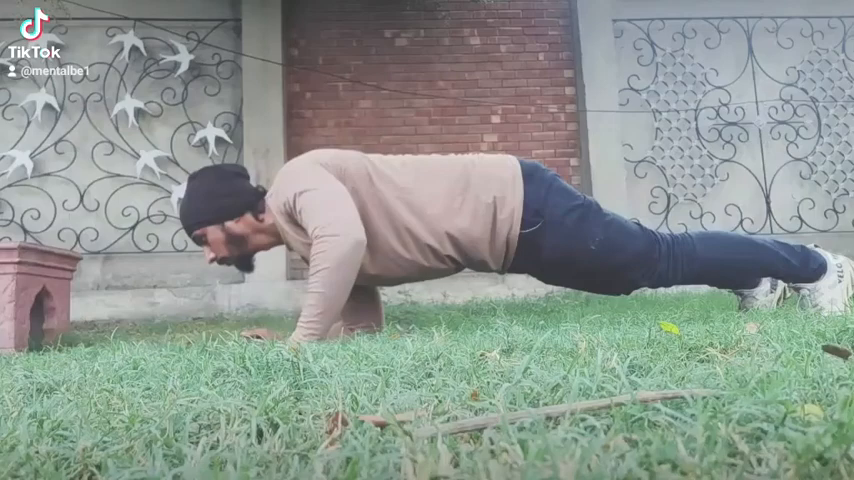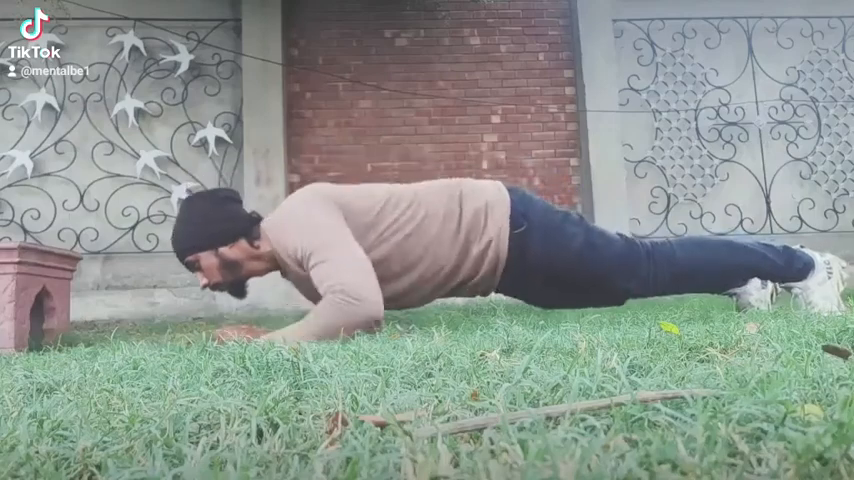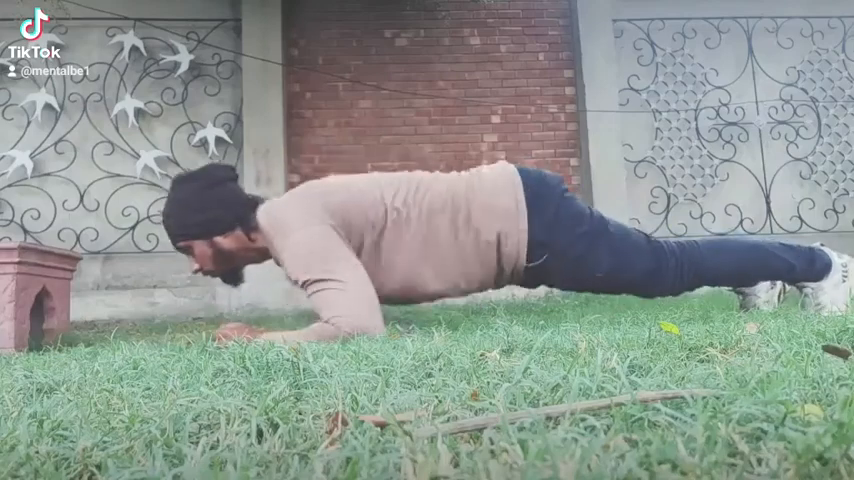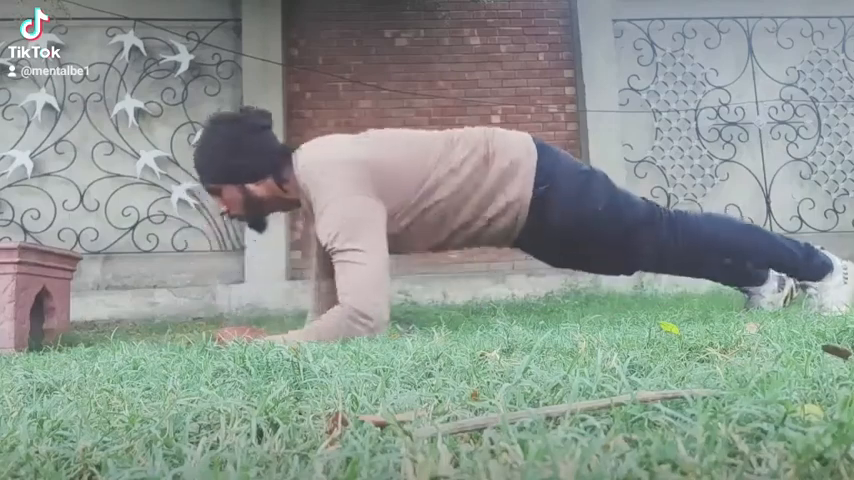
dt=0.4s
person 1, frame 1
left shoulder: (298, 182)
right shoulder: (302, 232)
left elbow: (347, 241)
right elbow: (363, 315)
left wrist: (301, 345)
right wrist: (327, 339)
left hip: (518, 205)
right hip: (508, 234)
left knee: (661, 258)
right knee: (629, 272)
right ankle: (757, 280)
person 1, frame 2
left shoulder: (300, 223)
right shoulder: (295, 248)
left elbow: (364, 305)
right elbow: (358, 312)
left wrist: (269, 343)
right wrist: (302, 337)
left hip: (505, 228)
right hip: (502, 260)
left knee: (647, 267)
right knee: (626, 279)
right ankle: (743, 280)
person 1, frame 3
left shoulder: (293, 229)
right shoulder: (292, 213)
left elbow: (360, 326)
right elbow: (356, 302)
left wrist: (266, 341)
right wrist: (321, 325)
left hip: (524, 223)
right hip: (506, 204)
left knee: (667, 268)
right knee: (650, 267)
right ankle: (755, 279)
person 1, frame 4
left shoulder: (335, 184)
right shoulder: (307, 173)
left elbow: (369, 313)
right elbow: (331, 278)
left wrist: (275, 347)
right wrist: (312, 334)
left hip: (535, 182)
right hip: (518, 211)
left knee: (665, 235)
right knee: (633, 255)
right ankle: (760, 283)
